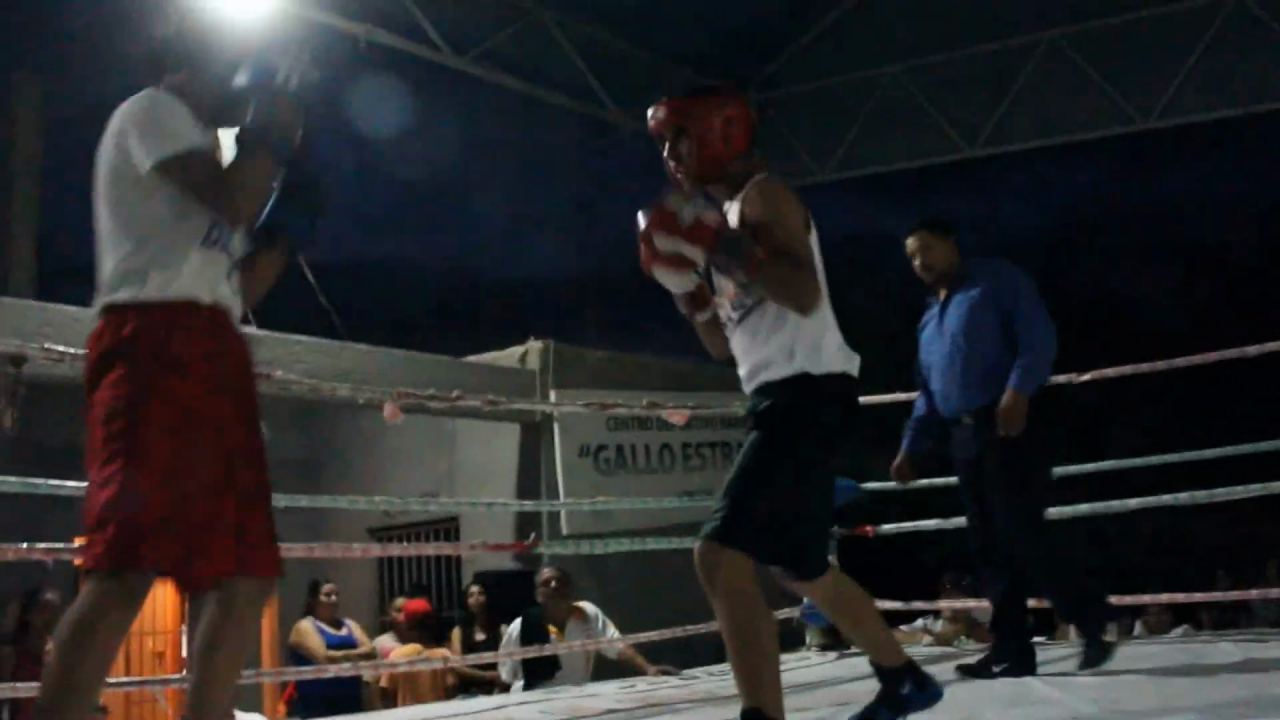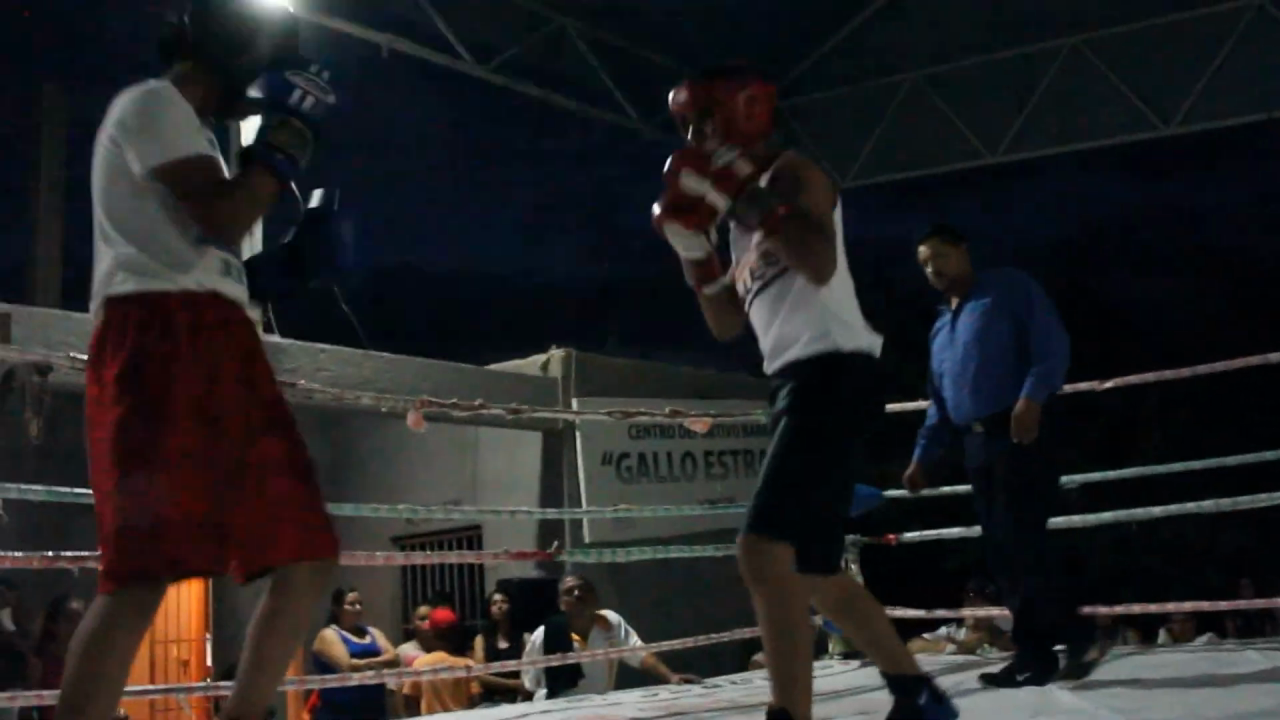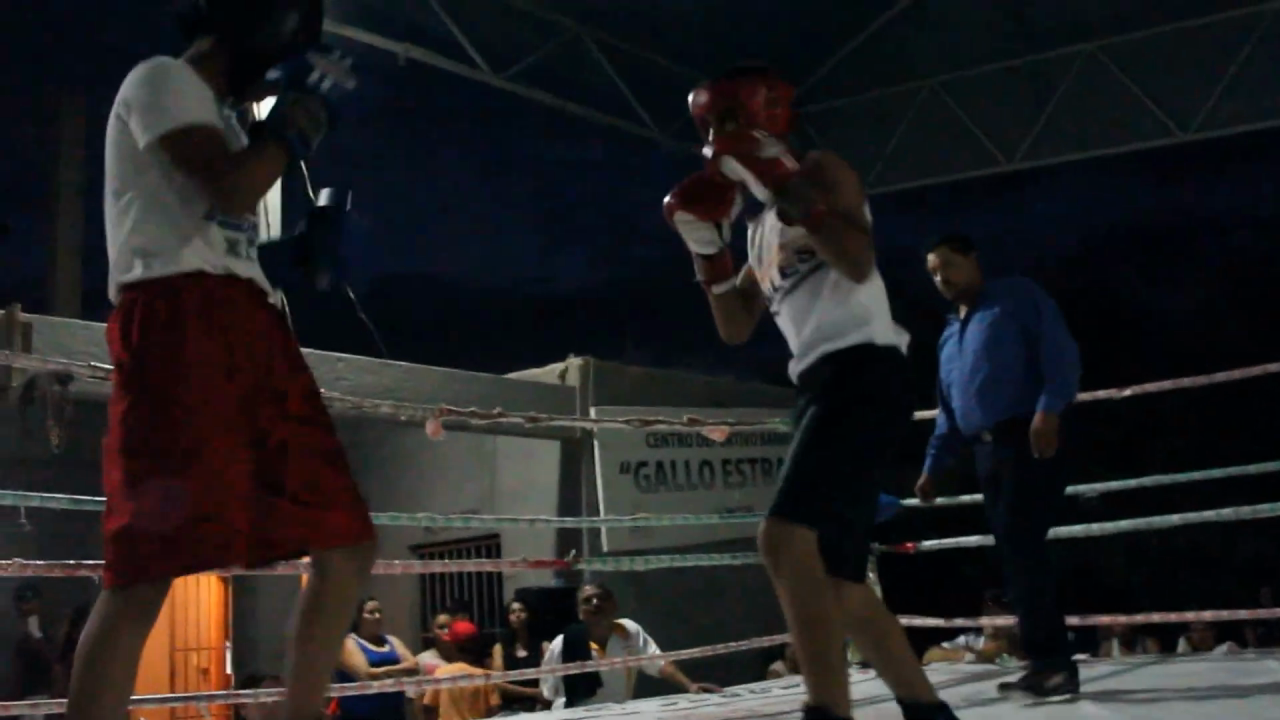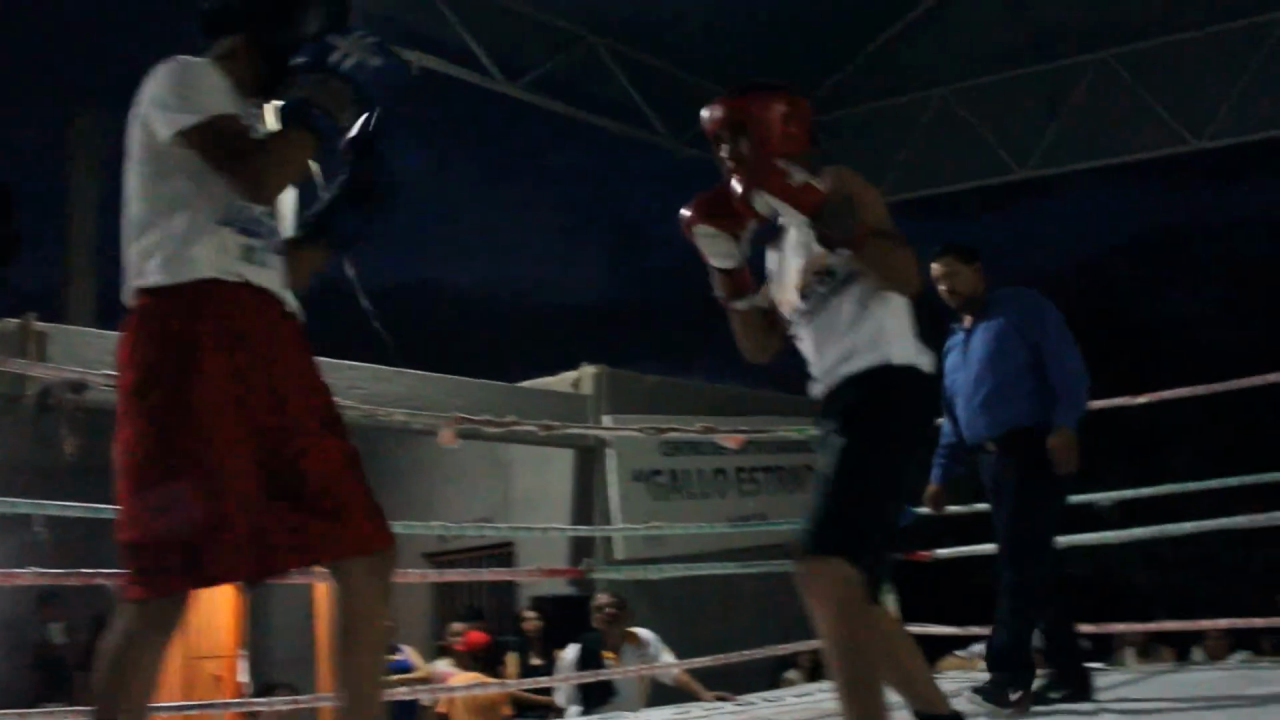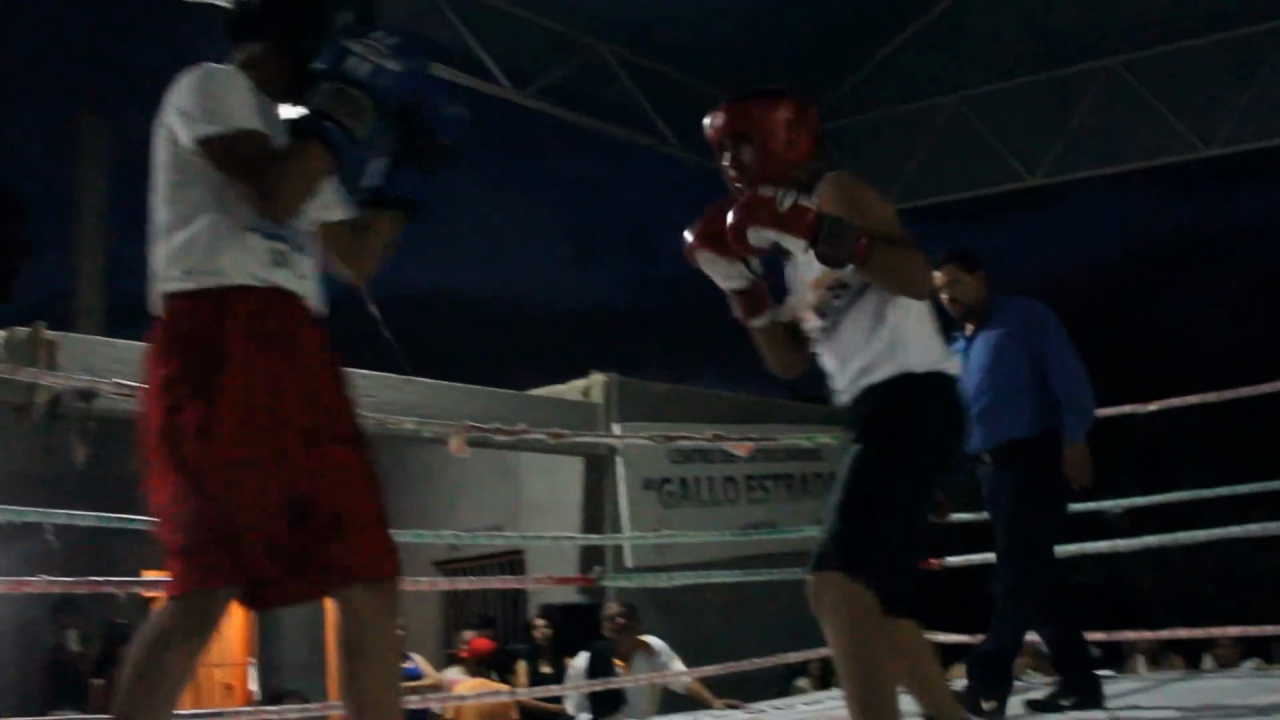
dt=0.1s
person 1, frame 1
left shoulder: (191, 142)
right shoulder: (155, 113)
left elbow: (239, 286)
right elbow: (233, 205)
left wrist: (292, 232)
right wrist: (276, 129)
left hip: (215, 358)
right hip: (156, 345)
left knee: (250, 573)
right knee: (128, 568)
person 1, frame 2
left shoulder: (187, 131)
right shoulder: (151, 105)
right elbow: (222, 224)
right wrist: (292, 129)
left hip: (219, 347)
right hip: (160, 338)
left knee: (308, 560)
right knee: (142, 572)
person 1, frame 3
left shoulder: (221, 117)
right shoulder: (161, 81)
right elbow: (230, 189)
right wrist: (304, 112)
left hip: (253, 336)
right hip: (179, 326)
left knee: (345, 542)
right knee: (149, 570)
person 1, frame 4
left shoulder: (245, 118)
right shoulder: (184, 78)
right elbow: (259, 178)
left wrist: (340, 217)
right wrist: (334, 93)
left hip: (269, 343)
right hip: (191, 331)
left knee: (366, 553)
right knee: (170, 577)
person 1, frame 5
left shoulder: (290, 143)
right shoulder: (211, 86)
left elbow: (360, 258)
right elbow: (276, 196)
left wrist: (392, 164)
right wrist: (349, 102)
left hip: (299, 354)
right hip: (218, 337)
left knee: (369, 583)
right knee: (205, 588)
person 2, frame 1
left shoulder: (760, 199)
right shoulder: (730, 225)
left elbow: (803, 297)
right elbow: (723, 342)
left wrist: (717, 239)
right wrist: (688, 282)
left hip: (805, 398)
right hip: (780, 404)
left knee: (722, 557)
right knee: (805, 571)
person 2, frame 2
left shoulder: (792, 172)
right shoulder: (744, 217)
left elbow: (819, 267)
right elbow: (726, 328)
left wrist: (742, 191)
right wrist: (695, 254)
left hip: (832, 378)
right hip: (803, 384)
left knee: (764, 552)
right knee: (810, 568)
person 2, frame 3
left shoulder: (815, 169)
right shoulder: (761, 224)
left elbow: (859, 265)
right elbow: (734, 328)
left wrist: (783, 182)
right wrist: (707, 247)
left hip: (862, 374)
right hip: (826, 387)
left knee: (786, 540)
right knee: (835, 581)
person 2, frame 4
left shoulder: (838, 188)
right shoulder: (781, 241)
left elbow: (904, 277)
right elbow: (757, 349)
left wrist: (817, 211)
right wrist: (727, 263)
left hip: (885, 393)
right hip: (851, 408)
left knee: (826, 573)
right knee: (844, 589)
person 2, frame 5
left shoulder: (839, 194)
right shoulder: (796, 230)
left elbow: (914, 280)
right elbow: (789, 362)
left wrist: (814, 230)
right wrist: (741, 282)
left hip: (912, 404)
right hip: (885, 413)
left knee: (838, 588)
right knee: (876, 604)
person 3, frame 1
left shoulder: (999, 280)
right shoulder: (930, 320)
left elbow: (1038, 336)
right elbow: (928, 394)
left wrist: (1018, 389)
right wrist: (910, 446)
left hip: (1012, 426)
right hip: (964, 437)
left knee: (1019, 530)
right knee: (987, 542)
left ankle: (1093, 617)
right ankle: (1012, 646)
person 3, frame 2
left shoulder: (1010, 288)
right shoulder: (941, 326)
left elbow: (1052, 343)
right elbow: (940, 401)
left wrist: (1033, 398)
right wrist: (921, 456)
left hip: (1019, 433)
right hip: (977, 443)
left knee: (1018, 537)
right knee: (1000, 549)
left ankle: (1074, 635)
right ankle: (1035, 655)
person 3, frame 3
left shoulder: (1018, 297)
right shoulder: (949, 335)
left elbow: (1061, 354)
right elbow: (947, 410)
left wrist: (1048, 411)
right wrist: (932, 466)
left hip: (1029, 441)
right hip: (986, 451)
left knee: (1019, 545)
right knee: (1017, 551)
left ankle: (1051, 658)
right ankle: (1049, 662)
person 3, frame 4
left shoulder: (1023, 307)
right shoulder: (954, 344)
left elbow: (1068, 367)
right elbow: (953, 419)
left wrist: (1065, 427)
right wrist: (940, 475)
left hip: (1037, 452)
right hip: (992, 461)
left knee: (1021, 558)
right knee: (1026, 561)
left ankle: (1010, 672)
right ankle: (1068, 673)
person 3, frame 5
left shoulder: (1024, 318)
right shoulder: (957, 349)
left elbow: (1068, 378)
left wrist: (1074, 438)
left hip: (1036, 458)
right hip: (994, 468)
left knee: (1018, 571)
right knee: (1035, 575)
right ankle: (1078, 682)
